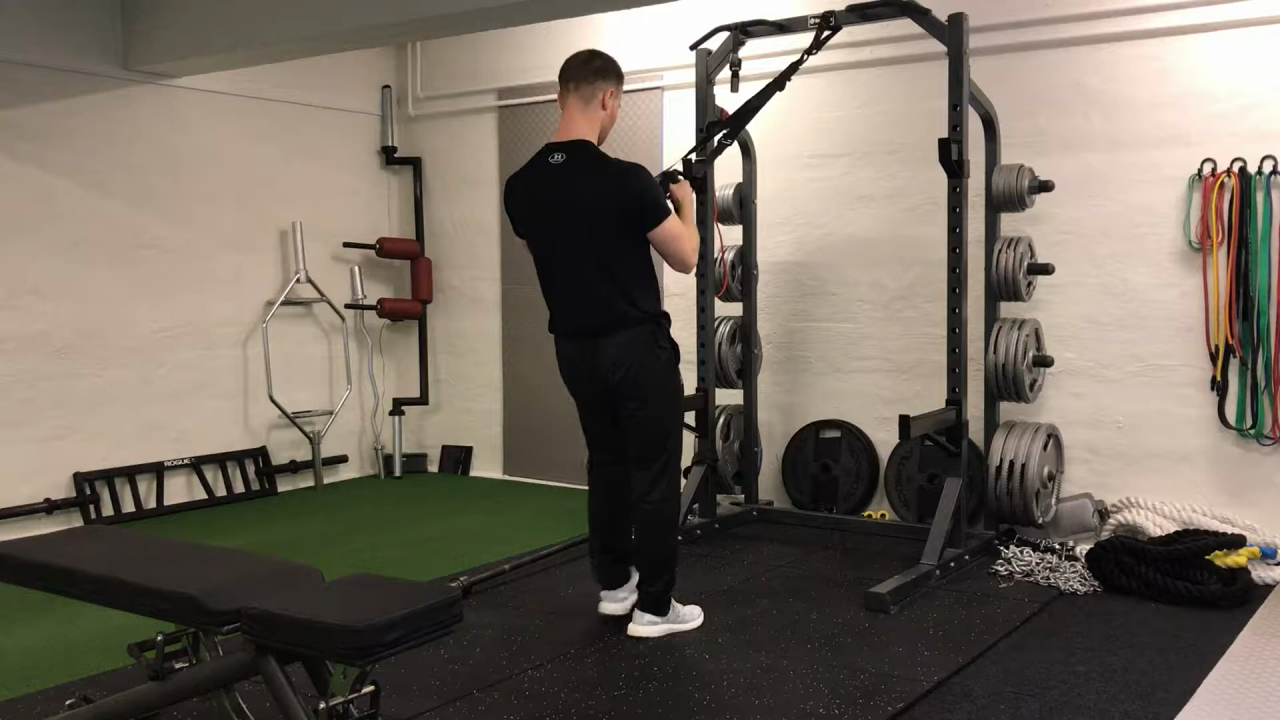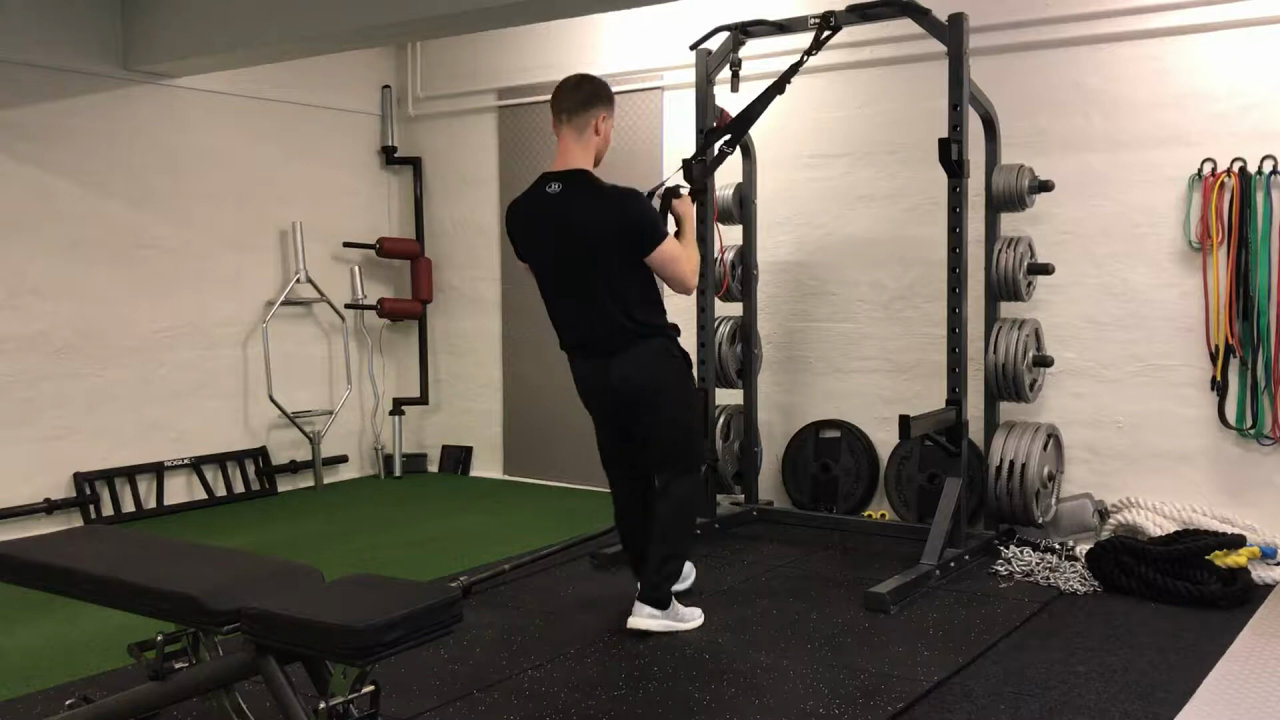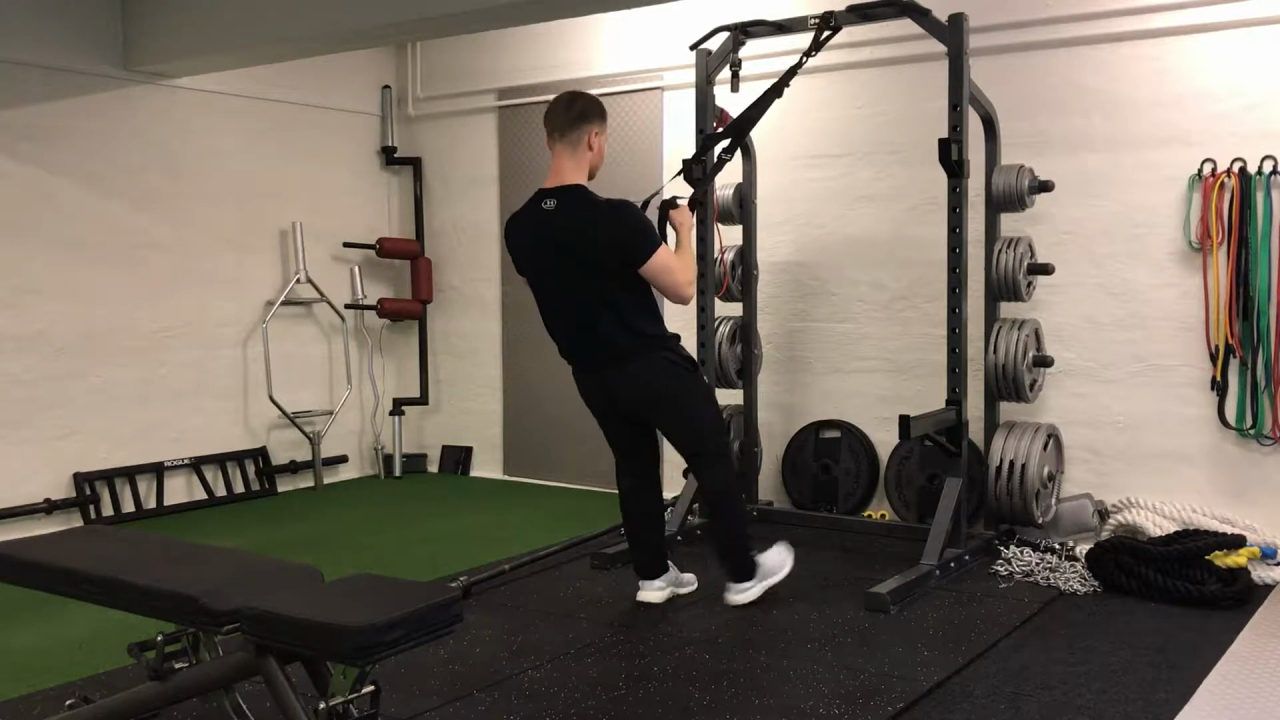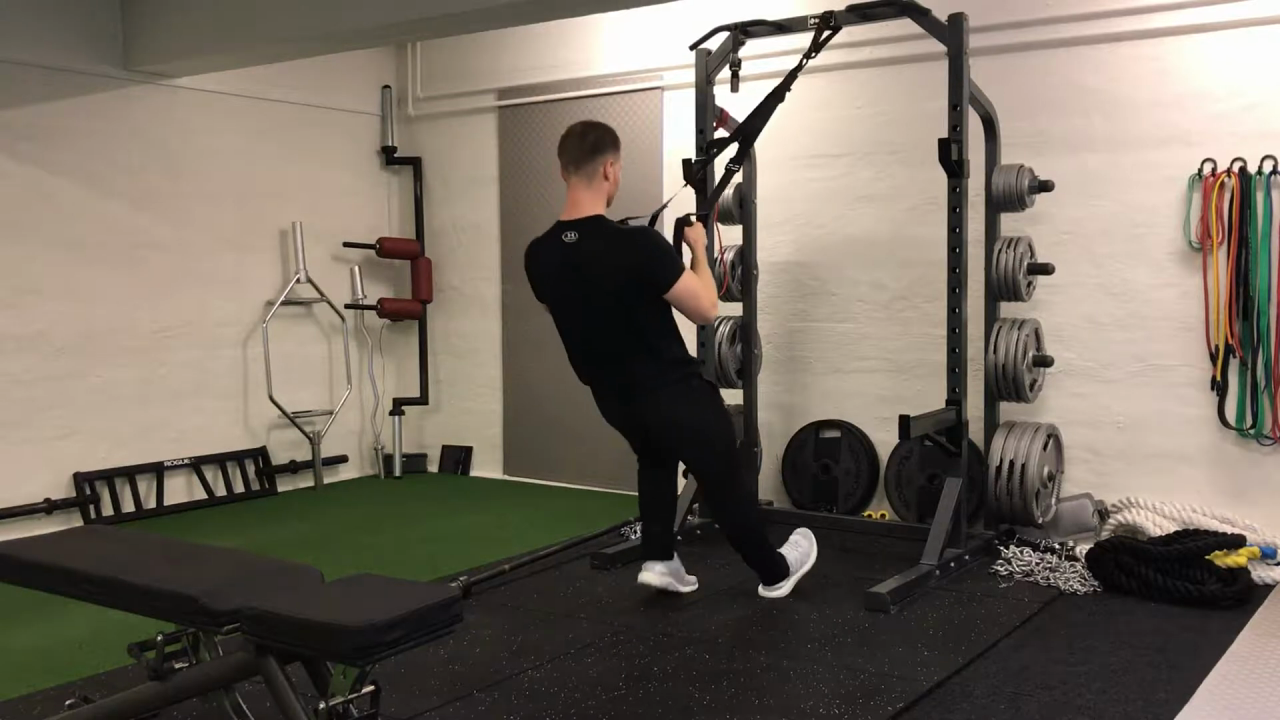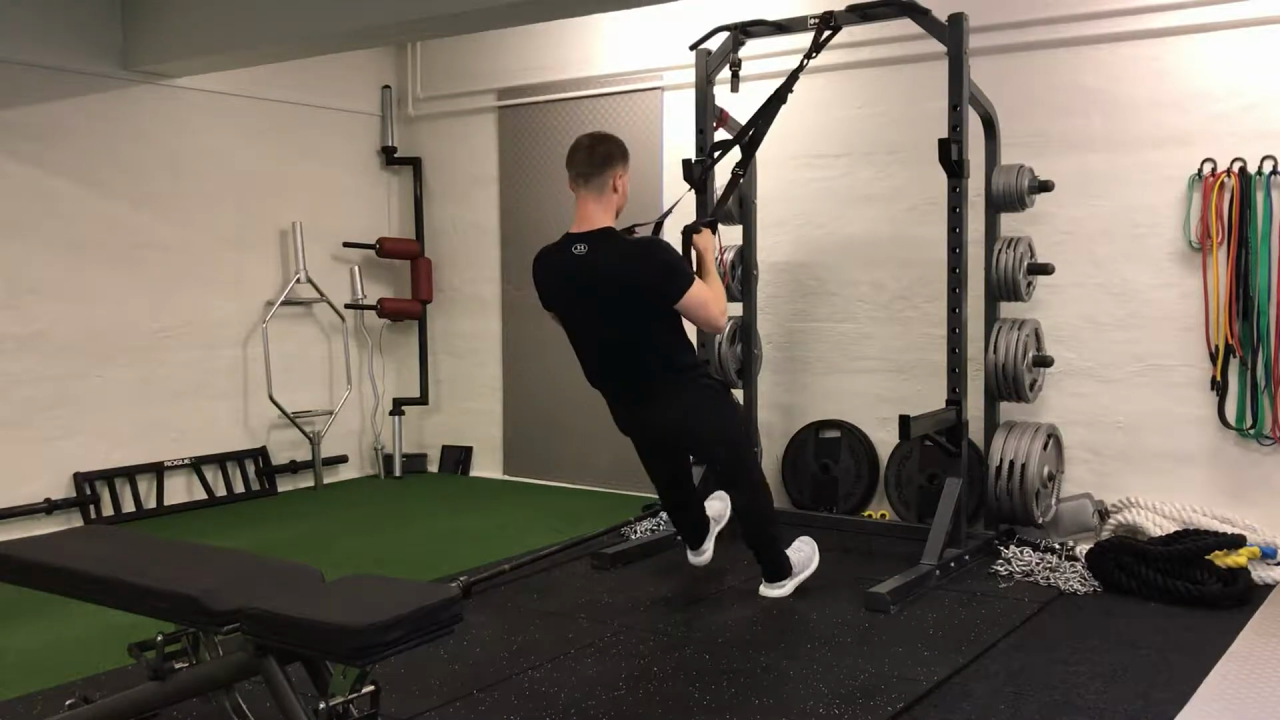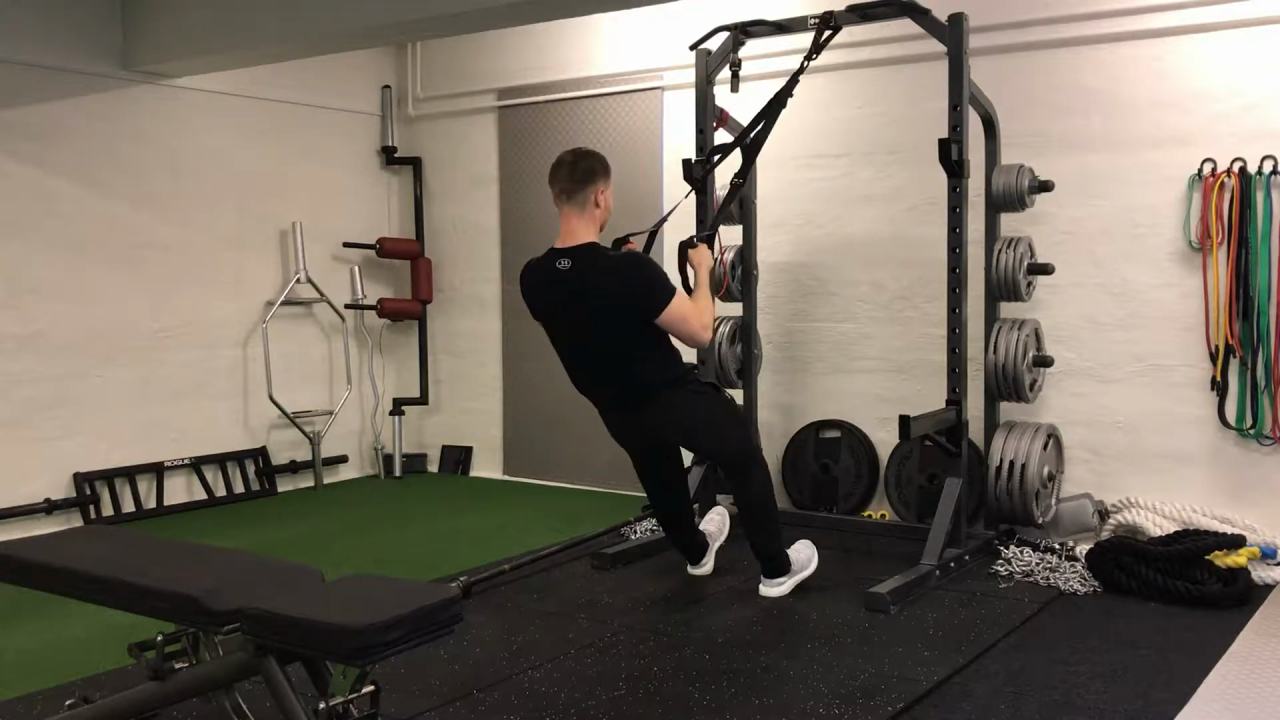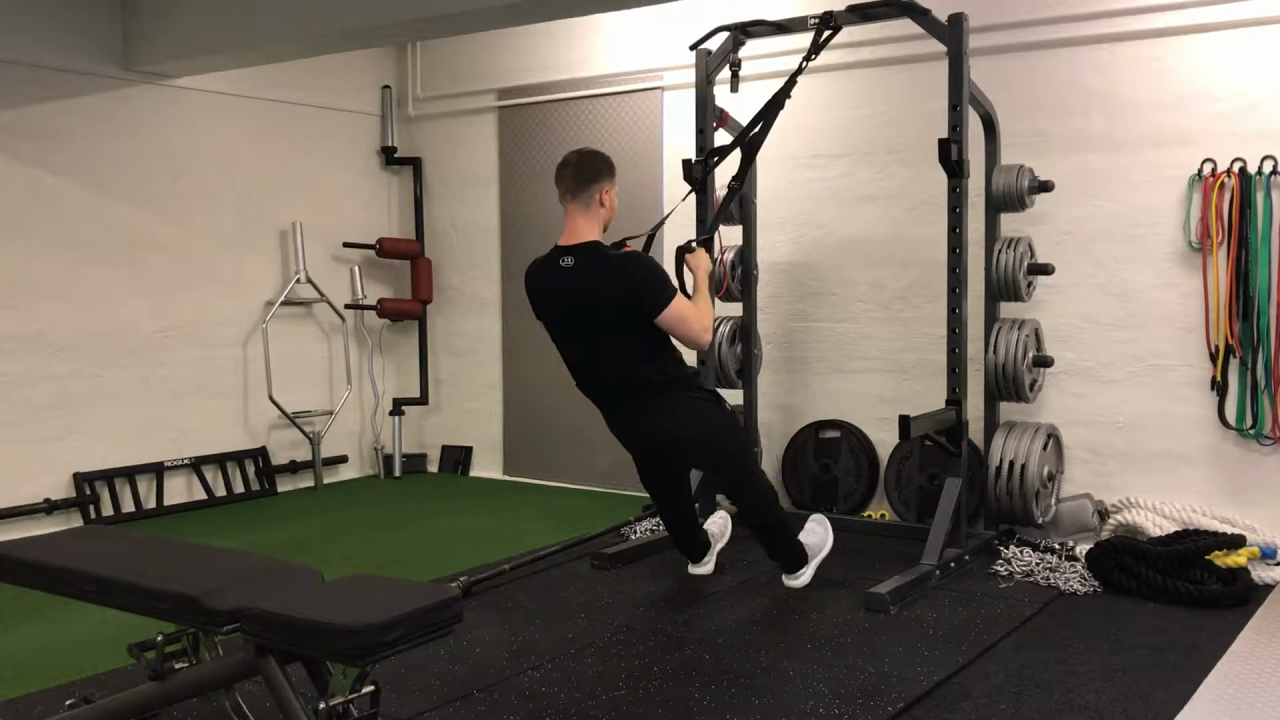
dt=0.3s
person 1, frame 1
left shoulder: (522, 186)
right shoulder: (624, 179)
right elbow: (685, 258)
right wrist: (684, 204)
left hip: (574, 348)
right hip: (635, 346)
left knee: (606, 463)
right knee: (654, 476)
left ankle: (614, 583)
right ankle: (653, 607)
person 1, frame 2
left shoulder: (522, 212)
right shoulder: (622, 206)
right elbow: (686, 278)
right wrist: (687, 222)
left hip: (588, 366)
right hip: (648, 358)
left knee: (627, 471)
right knee: (681, 470)
left ankle: (657, 575)
right ankle: (653, 599)
person 1, frame 3
left shoulder: (521, 229)
right shoulder: (614, 218)
right elbow: (681, 289)
right wrist: (684, 232)
left hip: (591, 373)
right hip: (648, 365)
left knee: (634, 465)
right knee: (711, 459)
left ankle: (653, 574)
right ankle: (742, 574)
person 1, frame 4
left shoulder: (540, 257)
right shoulder: (637, 245)
right elbow: (705, 310)
right wrist: (699, 250)
left hip: (614, 400)
right hip: (672, 394)
left knee: (656, 458)
right knee: (725, 484)
left ankle: (659, 560)
right ankle: (775, 572)
person 1, frame 5
left shoulder: (548, 267)
right shoulder: (647, 256)
right elbow: (715, 318)
right wrist: (707, 257)
left hip: (627, 407)
right hip: (686, 399)
left knee: (667, 457)
right knee: (741, 476)
left ankle: (697, 538)
right ankle: (778, 571)
person 1, frame 6
left shoulder: (535, 279)
right shoulder: (629, 271)
right elbow: (700, 331)
right wrist: (702, 272)
left hip: (621, 414)
right hip: (677, 402)
left knee: (661, 476)
right knee: (746, 463)
left ankle: (697, 551)
right ankle: (777, 568)
person 1, frame 7
left shoulder: (539, 278)
right shoulder: (630, 269)
right elbow: (699, 335)
right wrist: (701, 275)
left hip: (624, 417)
right hip: (679, 407)
left knee: (664, 480)
right knee: (743, 479)
left ankle: (698, 551)
right ankle: (794, 560)
